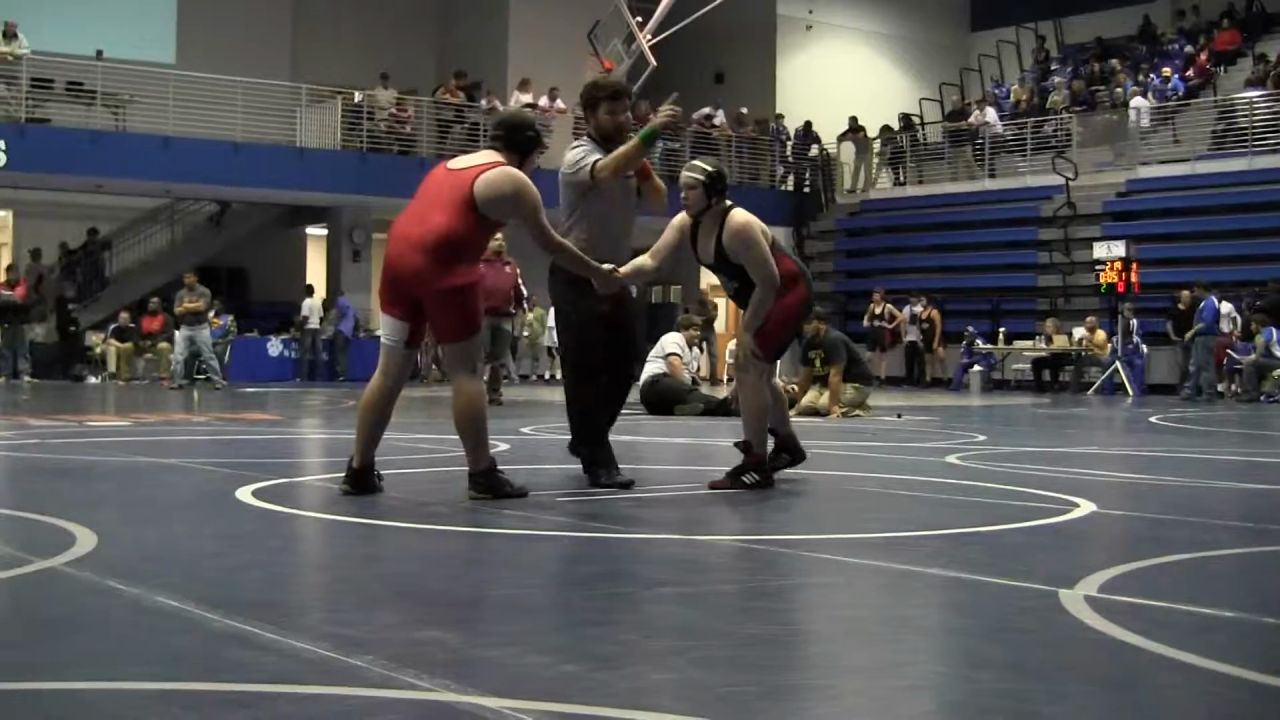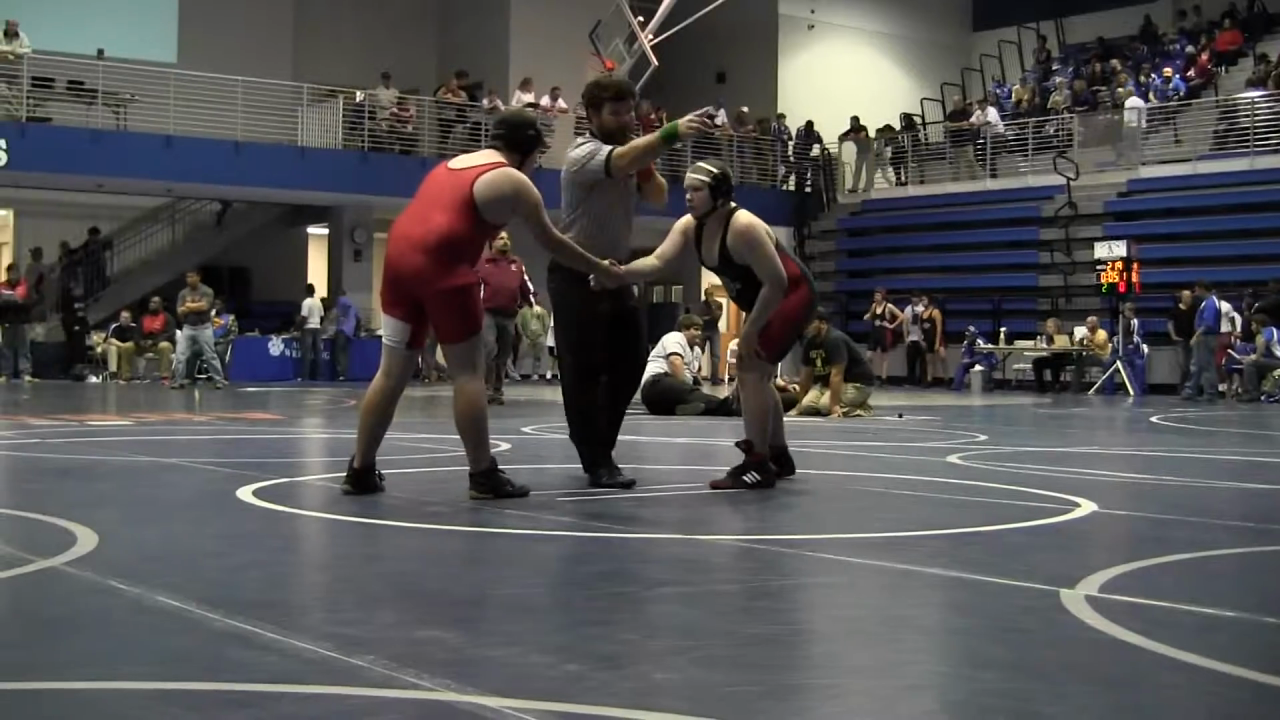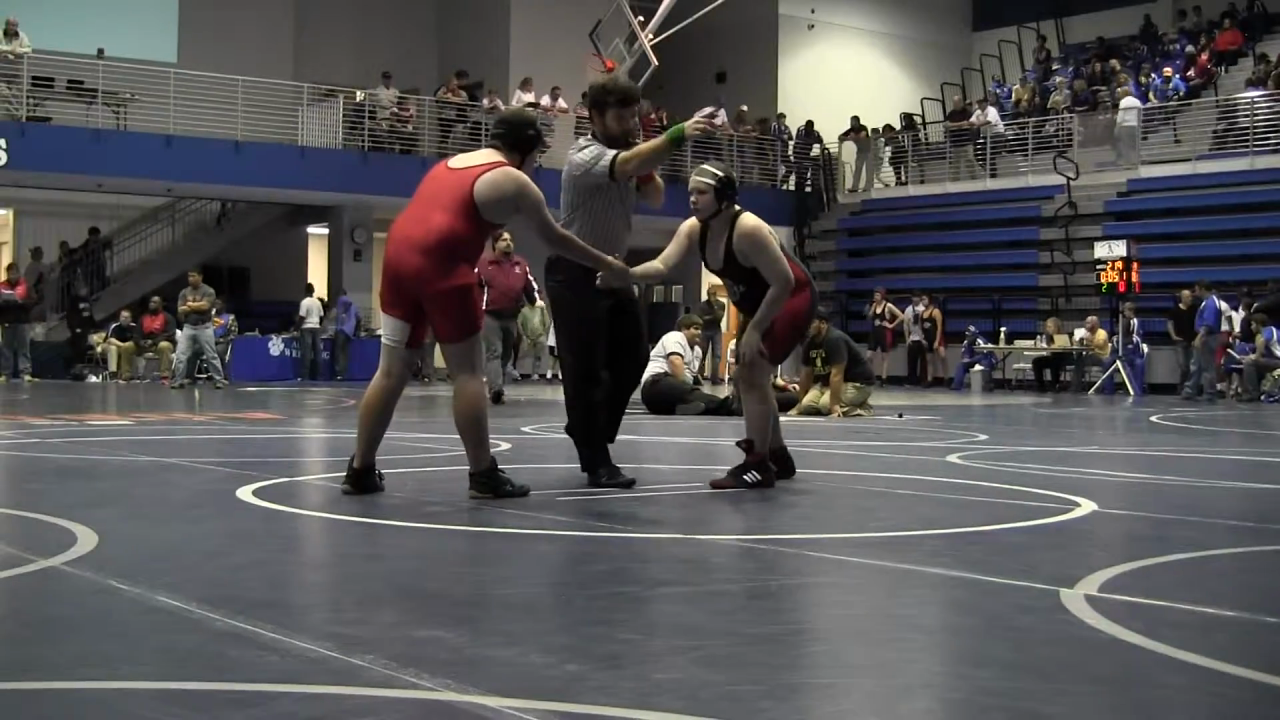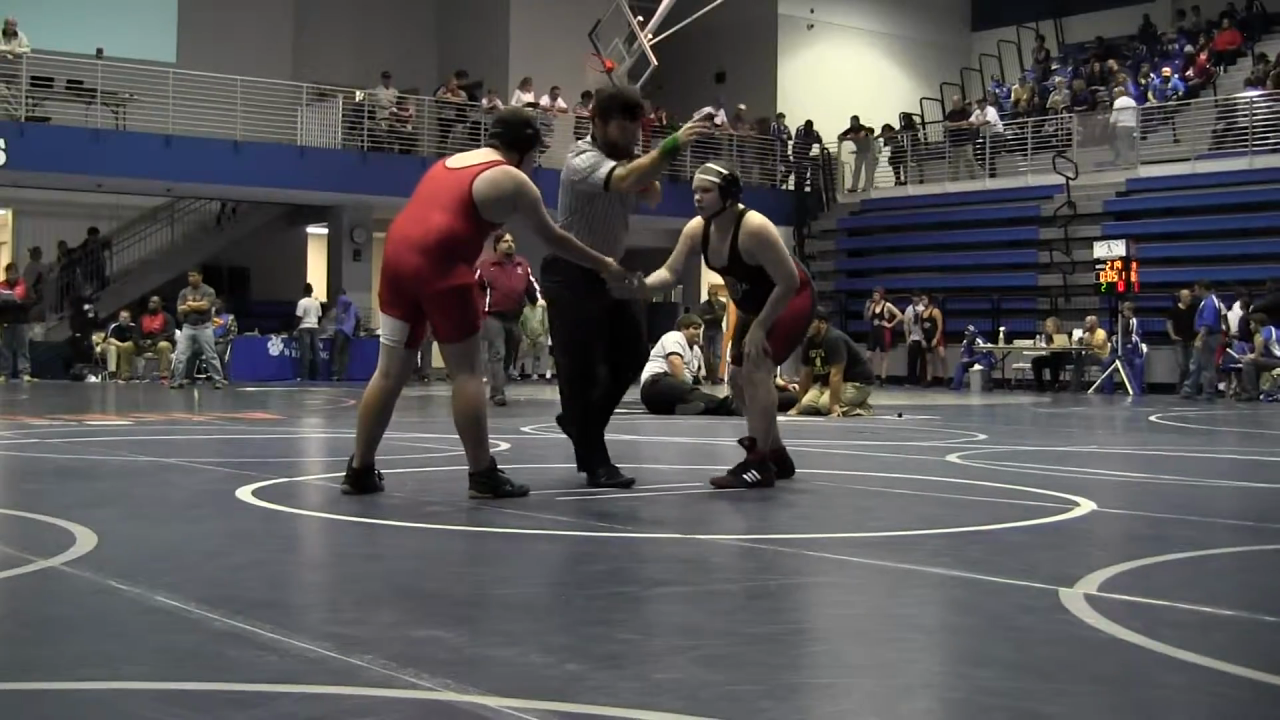
dt=0.1s
person 1, frame 1
left shoulder: (623, 155)
right shoulder: (579, 157)
left elbow: (659, 200)
right elbow: (610, 168)
left wrist: (643, 165)
right wrist: (650, 132)
right hip: (576, 277)
left knee: (622, 368)
right knee: (584, 371)
left ankle: (588, 445)
right ankle: (599, 463)
person 1, frame 2
left shoulder: (629, 151)
right shoulder: (584, 155)
left elbow: (659, 197)
right elbow: (625, 159)
left wrist: (646, 166)
right wrist: (672, 132)
right hip: (576, 275)
left knee: (630, 362)
right knee: (584, 371)
left ankle: (596, 442)
right ankle: (598, 463)
person 1, frame 3
left shoulder: (624, 152)
right shoulder: (586, 157)
left elbow: (655, 198)
right elbow: (632, 164)
left wrist: (648, 175)
right wrist: (678, 135)
right hip: (574, 275)
left knee: (632, 360)
right knee: (584, 370)
left ankle: (591, 432)
right ankle: (597, 464)
person 1, frame 4
left shoulder: (620, 158)
right shoulder: (583, 162)
left elbow: (651, 195)
right elbow: (626, 180)
left wrist: (647, 174)
right wrist: (672, 145)
right hip: (571, 274)
left knee: (632, 355)
right knee: (581, 370)
left ankle: (580, 424)
right ankle: (596, 464)
person 2, frame 1
left shoulder: (451, 164)
right shoulder: (514, 181)
right elbow: (550, 244)
right wrist: (599, 274)
left hip: (400, 256)
right hip: (441, 265)
left knee: (390, 370)
right knee: (467, 372)
left ankle: (359, 471)
right ankle: (482, 476)
person 2, frame 2
left shoulder: (451, 164)
right shoulder: (513, 182)
right elbow: (552, 242)
right wrist: (601, 269)
left hip: (400, 256)
right hip: (442, 266)
left knee: (392, 371)
right knee: (468, 372)
left ankle: (360, 471)
right ankle: (483, 476)
person 2, frame 3
left shoulder: (450, 163)
right shoulder: (513, 181)
right elbow: (555, 238)
right wrist: (607, 265)
left hip: (399, 256)
right hip: (441, 266)
left knee: (391, 371)
right knee: (468, 372)
left ankle: (360, 471)
right ankle: (483, 476)
person 2, frame 4
left shoulder: (448, 162)
right shoulder: (511, 179)
right elbow: (553, 238)
right wrist: (605, 267)
left hip: (398, 255)
right hip: (440, 266)
left knee: (390, 371)
right knee: (467, 372)
left ankle: (360, 471)
right ankle: (483, 475)
person 3, frame 1
left shoulder: (739, 225)
right shoulder: (686, 223)
left elbow: (769, 282)
right elbow: (652, 261)
left wrist: (746, 330)
right wrist: (617, 275)
left hip: (789, 292)
right hip: (763, 299)
left knee: (749, 367)
right knee: (756, 372)
left ankle: (756, 465)
right ankle: (787, 444)
person 3, frame 2
left shoulder: (743, 227)
right shoulder: (690, 225)
left elbow: (777, 282)
right elbow: (657, 262)
left wrist: (751, 329)
right wrist: (617, 273)
left hip: (791, 294)
right hip: (763, 300)
left knee: (751, 368)
right knee: (754, 374)
left ankle: (757, 464)
right ankle: (778, 454)
person 3, frame 3
left shoulder: (749, 229)
right shoulder: (694, 229)
left elbow: (784, 283)
right elbow: (662, 266)
left wrist: (754, 330)
left hip: (792, 298)
right hip: (757, 304)
left knee: (753, 369)
right knee: (747, 377)
left ankle: (757, 464)
right ankle: (777, 456)
person 3, frame 4
left shoulder: (754, 228)
right shoulder: (698, 228)
left elbow: (789, 281)
right elbow: (669, 272)
left wrist: (760, 327)
right wrist: (638, 286)
left hip: (792, 299)
right hip: (755, 306)
left knee: (756, 368)
right knee: (739, 378)
left ankle: (758, 462)
right ankle: (776, 456)
person 4, frame 1
left shoulder: (512, 266)
right shoulder: (478, 264)
left elbow: (519, 290)
left wrist: (526, 310)
left hip: (505, 318)
right hip: (483, 315)
left knee: (500, 358)
right knee: (482, 353)
person 4, frame 2
left shoulder: (517, 264)
right shoulder: (481, 263)
left elbow: (526, 287)
left hip: (508, 317)
right hip: (487, 315)
left knee: (503, 357)
right knee: (489, 351)
person 4, frame 3
left shoulder: (521, 264)
right shoulder: (484, 264)
left elbow: (531, 286)
left wrist: (537, 301)
left hip: (511, 318)
right hip: (491, 316)
left knee: (506, 356)
right knee: (494, 352)
person 4, frame 4
left shoulder: (523, 265)
right shoulder: (485, 266)
left elbow: (532, 287)
left wrist: (539, 300)
left hip: (513, 319)
right hip: (493, 318)
left knee: (508, 357)
right knee: (497, 355)
